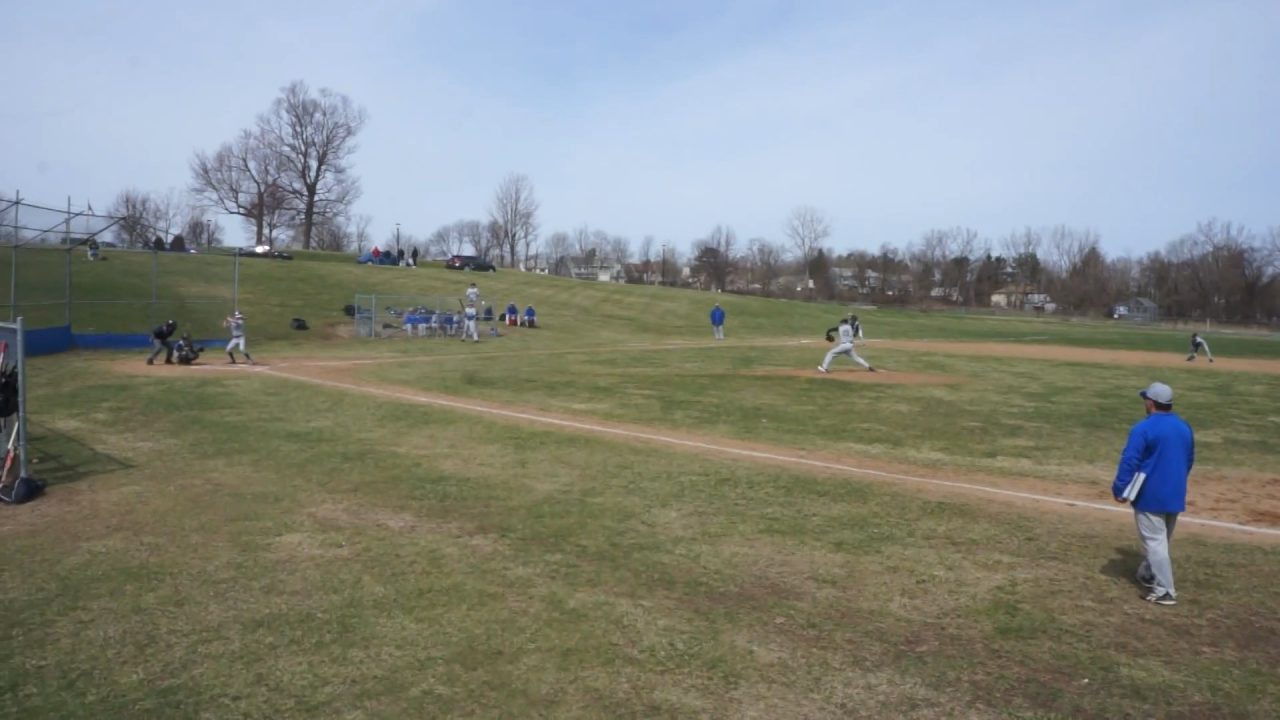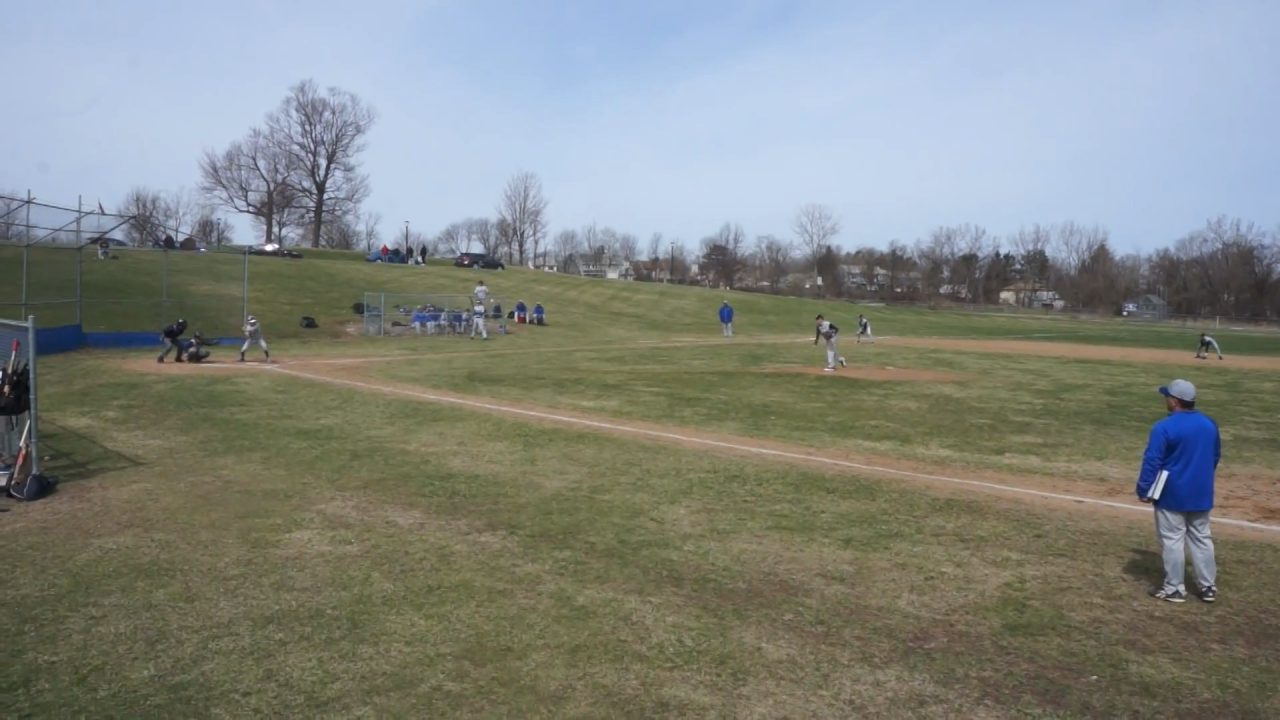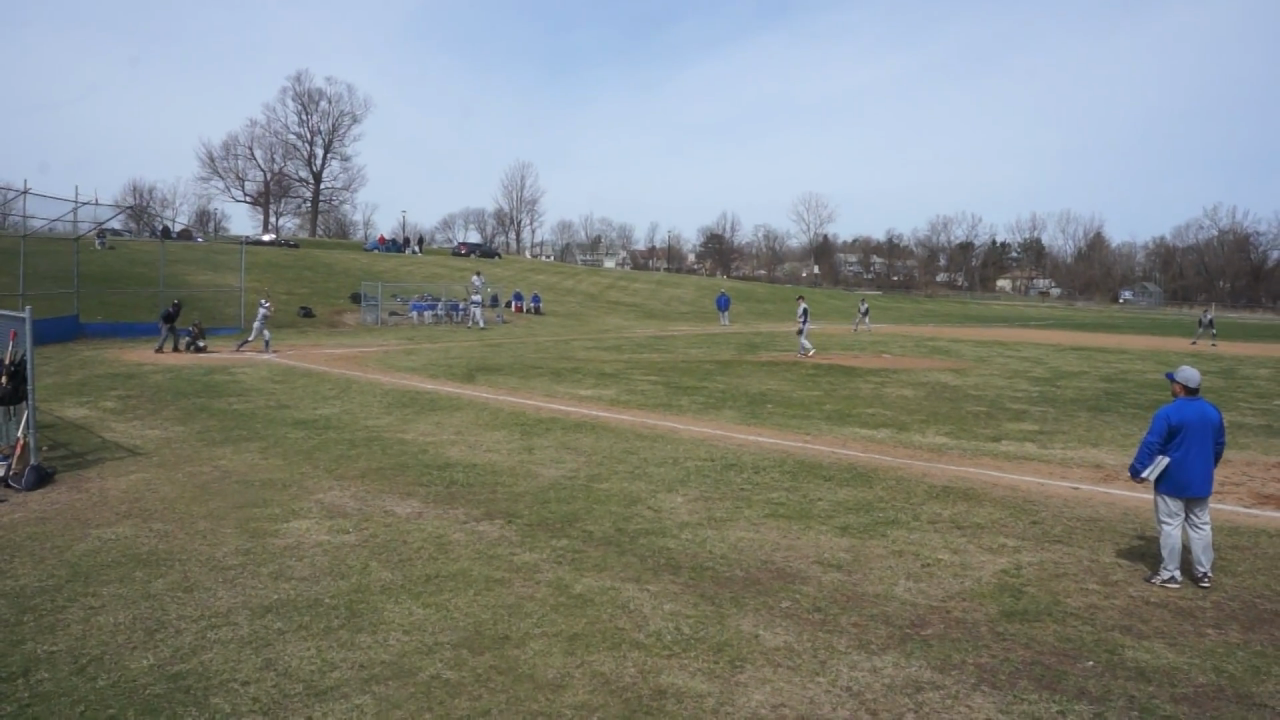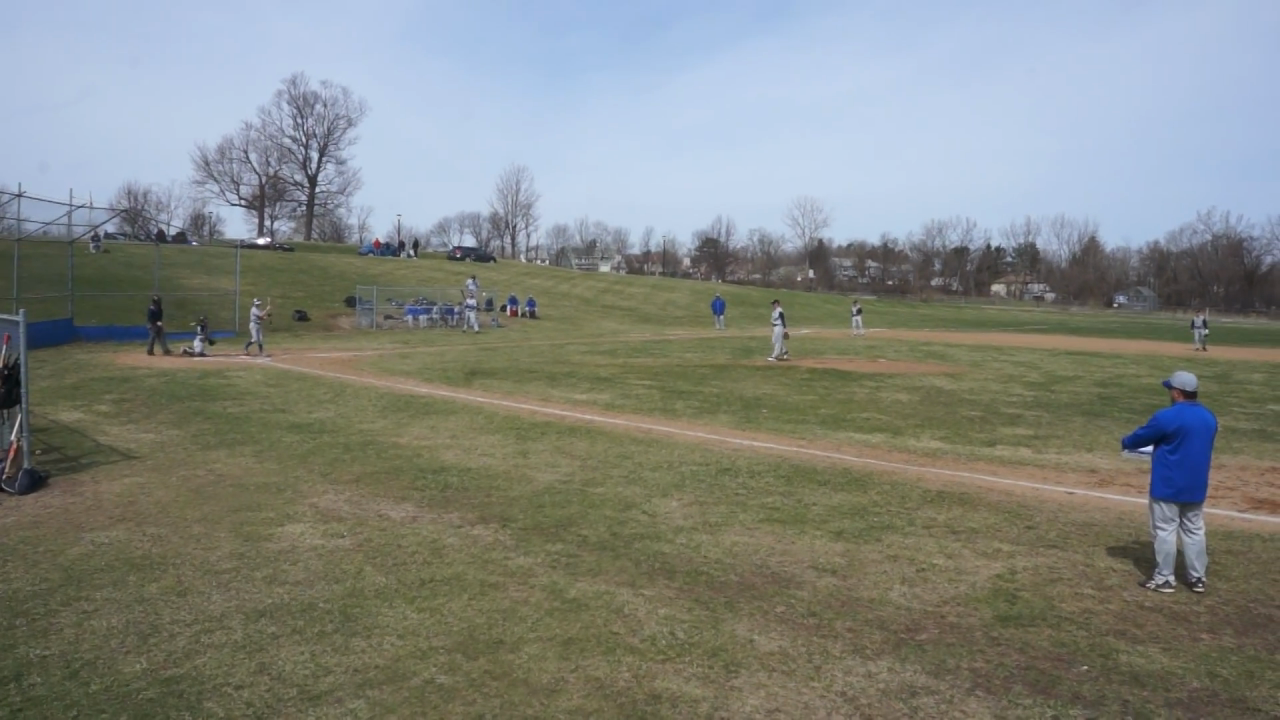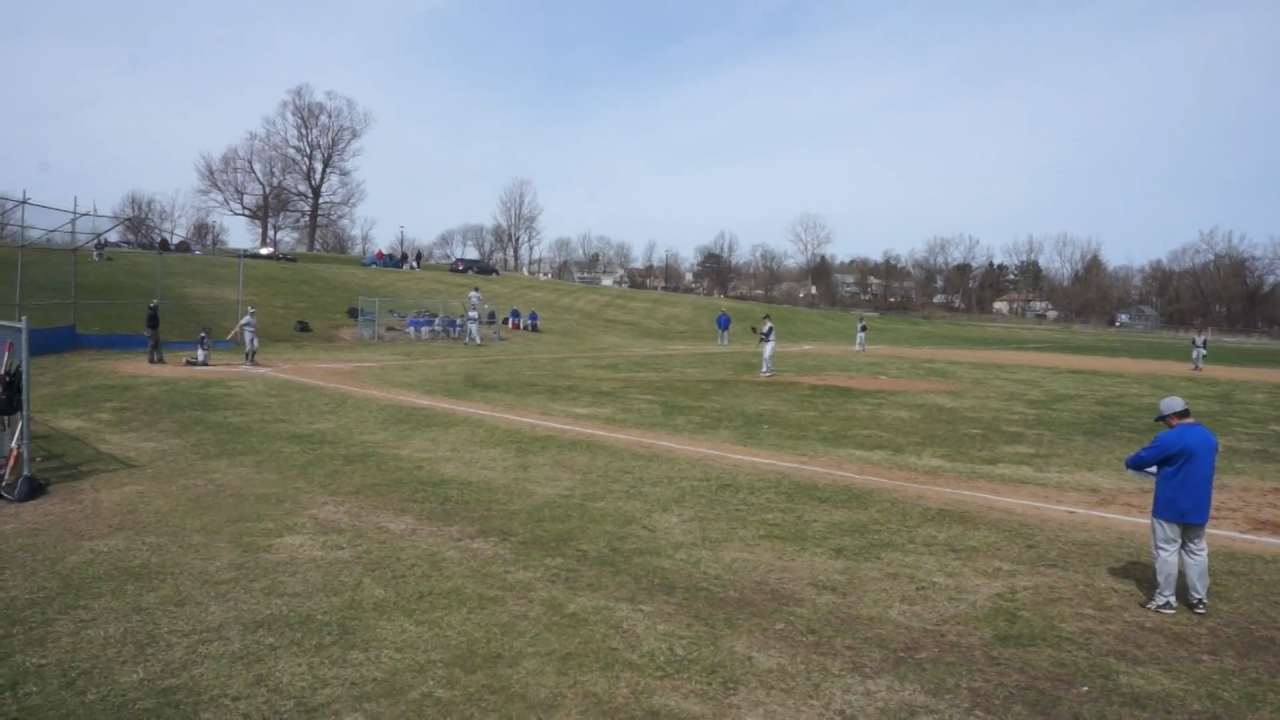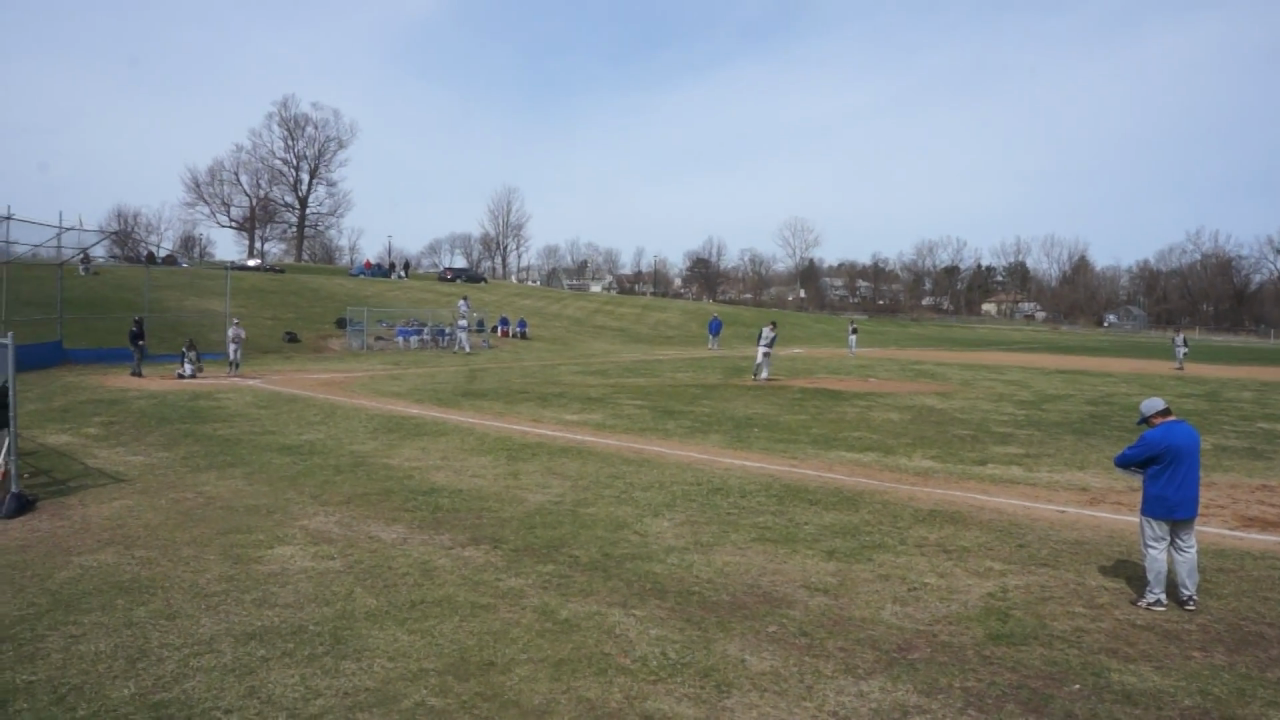
dt=0.7s
person 1, frame 1
left shoulder: (1144, 428)
right shoulder: (1185, 428)
left elbow: (1129, 462)
right elbow: (1189, 461)
left wrist: (1120, 490)
left hip: (1150, 495)
right hip: (1176, 495)
left knee: (1155, 541)
right knee: (1161, 539)
left ankle: (1164, 591)
right ankle: (1147, 574)
person 1, frame 2
left shoulder: (1165, 427)
right shoulder: (1210, 425)
left elbow: (1152, 461)
right elbow: (1215, 457)
left wrist: (1144, 489)
left hip: (1172, 495)
right hip: (1201, 494)
left knee: (1172, 541)
right knee: (1202, 539)
left ankle: (1174, 588)
right ankle: (1208, 587)
person 1, frame 3
left shoulder: (1168, 413)
right shoulder: (1213, 412)
left elbow: (1151, 445)
right elbow: (1219, 446)
left wrist: (1137, 470)
left hip: (1172, 481)
right hip: (1201, 481)
left knee: (1170, 527)
right knee: (1200, 526)
left ankle: (1170, 574)
right ankle: (1204, 573)
person 1, frame 4
left shoulder: (1167, 416)
right shoulder: (1209, 418)
left elbow: (1141, 437)
left wrist: (1125, 443)
left hip: (1167, 486)
right hip: (1196, 486)
left knee: (1165, 531)
right knee: (1194, 531)
left ankle: (1164, 579)
right ankle: (1198, 578)
person 1, frame 5
left shoulder: (1169, 438)
right shoulder: (1210, 437)
left elbow: (1140, 460)
left wrist: (1128, 462)
left hip: (1170, 506)
right hip: (1198, 506)
left knee: (1166, 552)
right knee: (1197, 551)
left ankle: (1165, 599)
right ankle: (1199, 599)
person 1, frame 6
left shoulder: (1154, 437)
right shoulder: (1192, 433)
left elbow: (1123, 460)
left wrist: (1118, 460)
left hip: (1159, 505)
right hip: (1187, 504)
left knee: (1155, 550)
right knee: (1186, 549)
left ankle: (1156, 597)
right ankle: (1189, 596)
